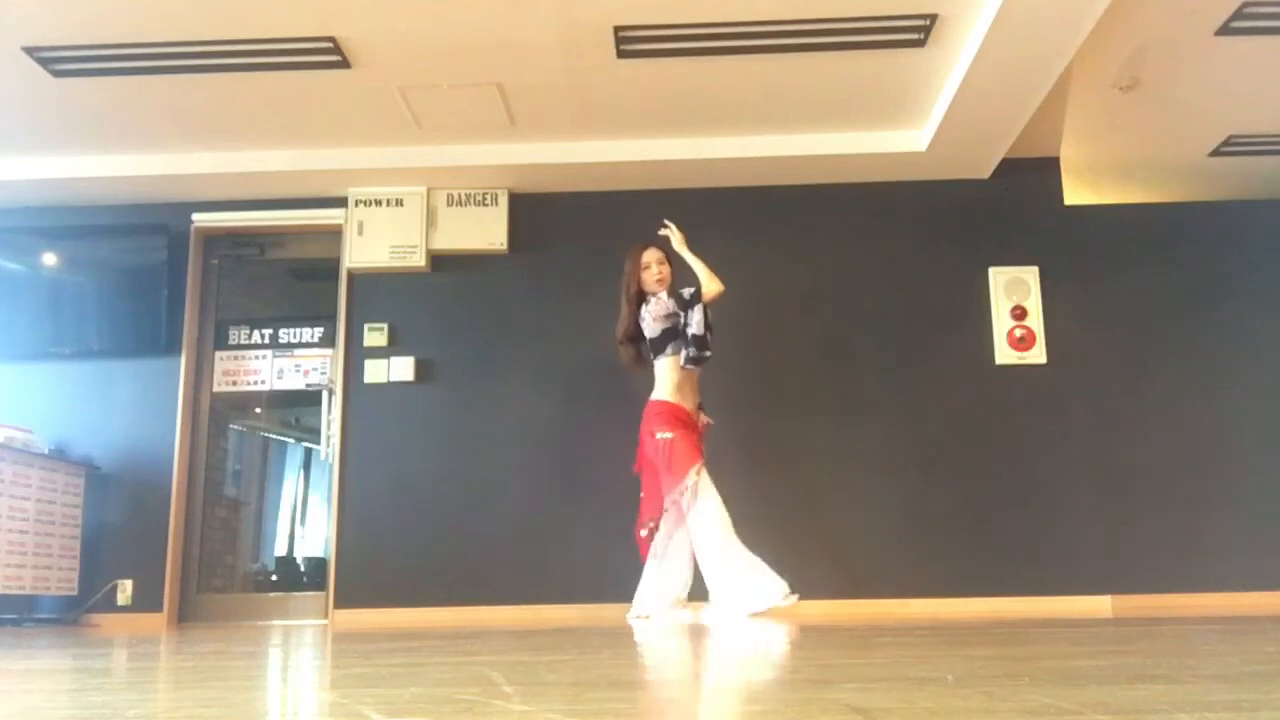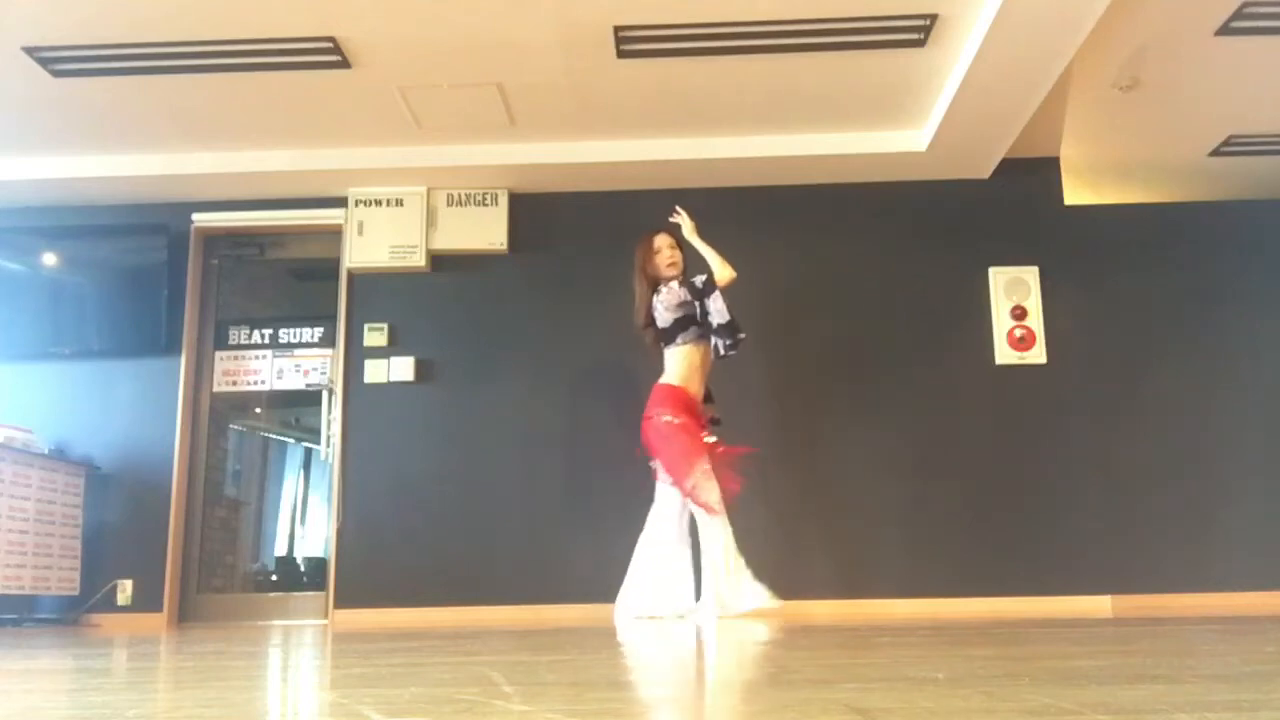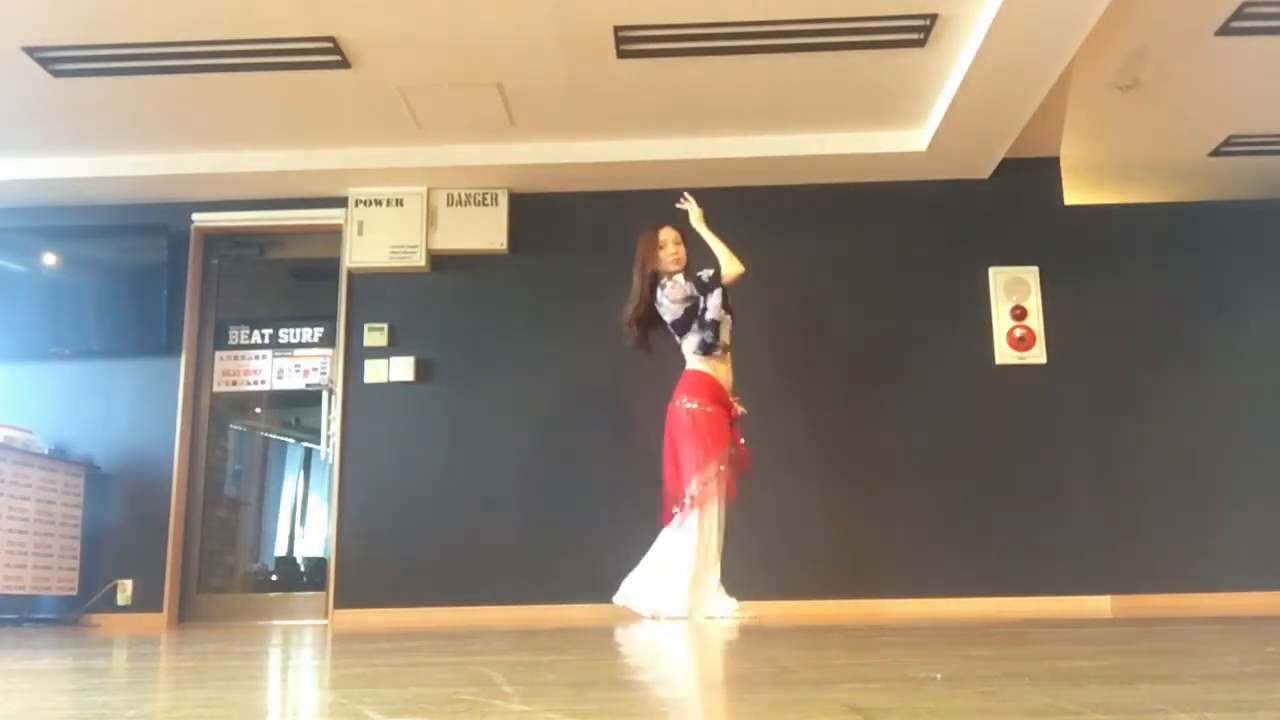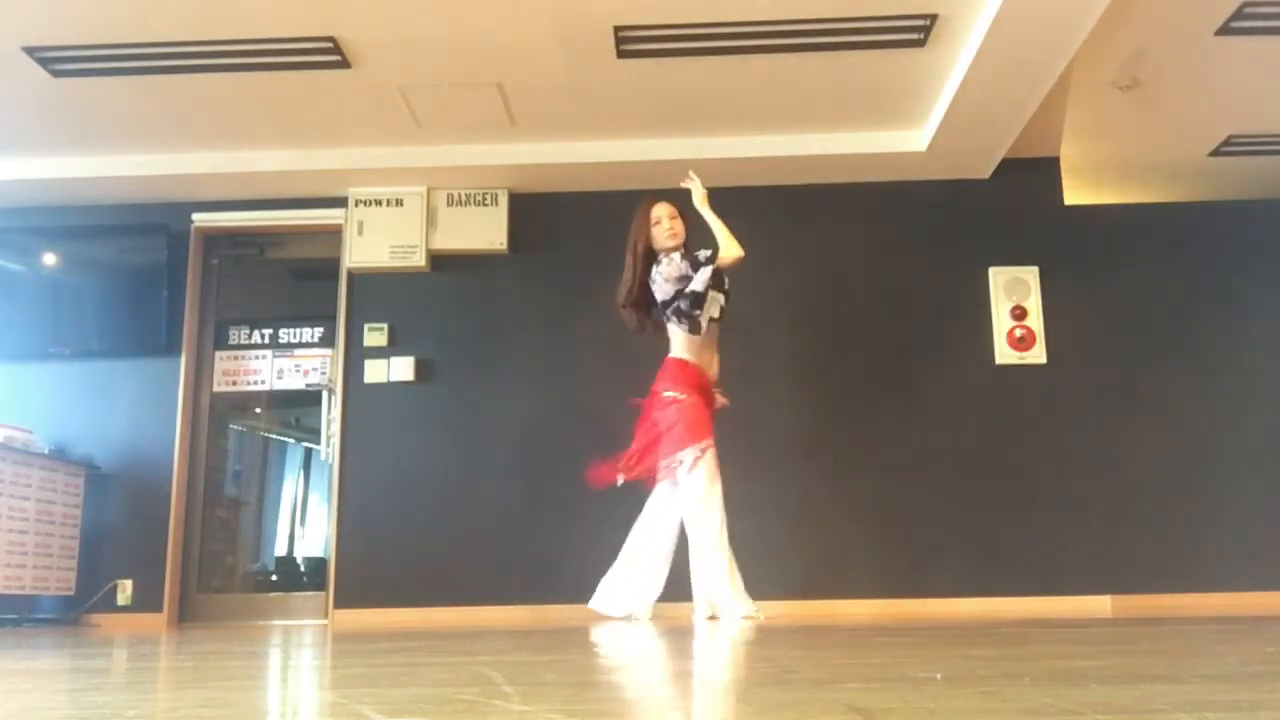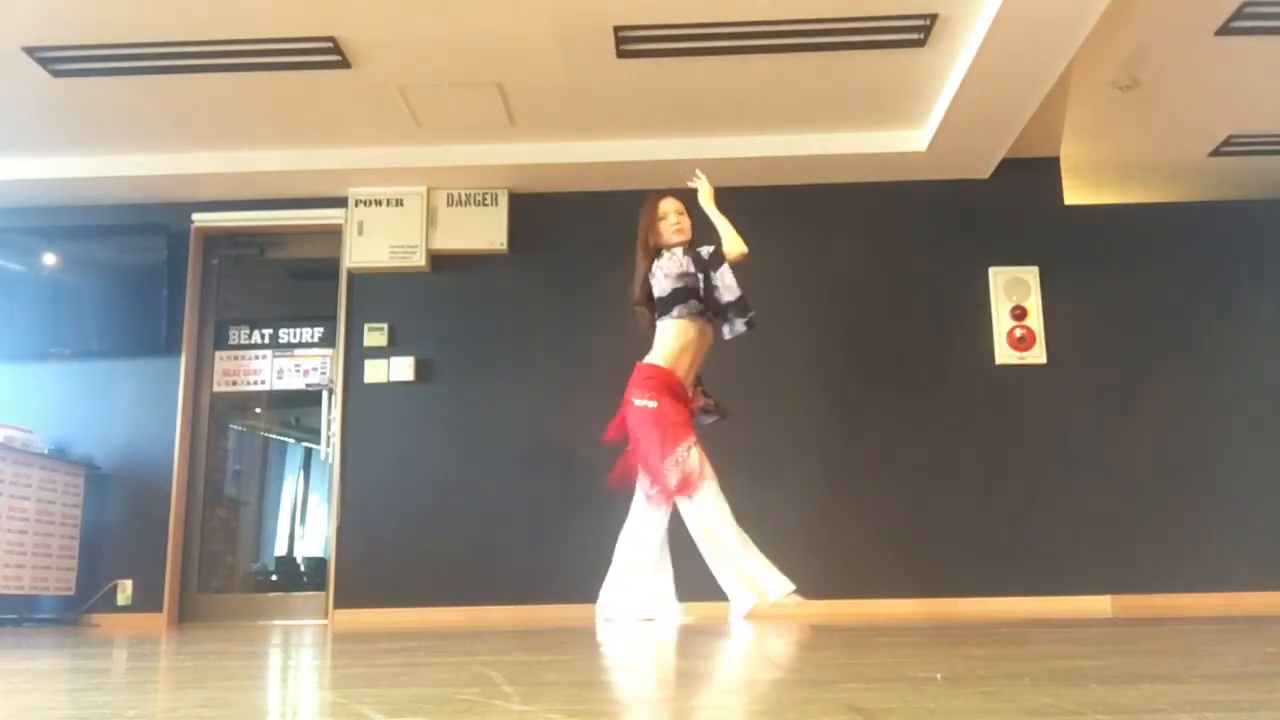
dt=0.7s
person 1, frame 1
left shoulder: (670, 311)
right shoulder: (655, 307)
right elbow: (714, 288)
right wrist: (685, 248)
left hip: (678, 420)
right hip: (667, 420)
left knee: (678, 514)
right knee: (704, 508)
left ankle: (656, 602)
right ankle: (744, 593)
person 1, frame 2
left shoulder: (682, 297)
right shoulder: (667, 294)
right elbow: (726, 275)
right wrist: (695, 236)
left hip: (683, 409)
right hip: (670, 407)
left knee: (671, 506)
right knee: (707, 498)
left ankle: (646, 598)
right ankle: (724, 594)
person 1, frame 3
left shoulder: (685, 291)
right shoulder: (672, 287)
right elbow: (734, 269)
right wrist: (702, 226)
left hip: (710, 402)
right hip: (696, 398)
left knee: (702, 502)
right knee: (703, 499)
left ankle: (655, 592)
right ankle: (690, 598)
person 1, frame 4
left shoulder: (682, 268)
right shoulder: (668, 266)
right elbow: (733, 253)
right wrist: (705, 207)
left hip: (690, 391)
right hip: (680, 388)
left knee: (672, 496)
right knee: (701, 495)
left ankle: (625, 596)
right ankle: (719, 598)
person 1, frame 5
left shoulder: (689, 267)
right shoulder: (671, 262)
right elbow: (738, 250)
right wrist: (709, 203)
left hip: (669, 395)
right hip: (656, 390)
left knee: (658, 499)
right knee: (702, 496)
left ankle: (632, 600)
right ankle: (752, 588)
